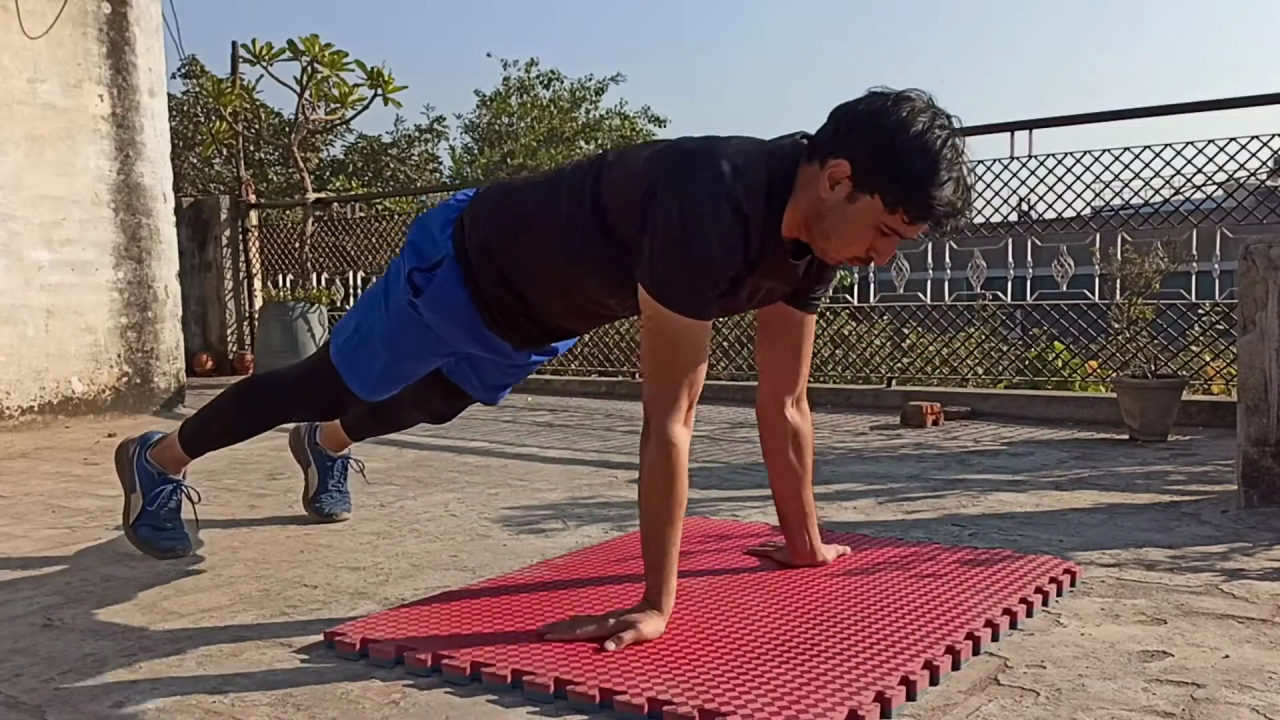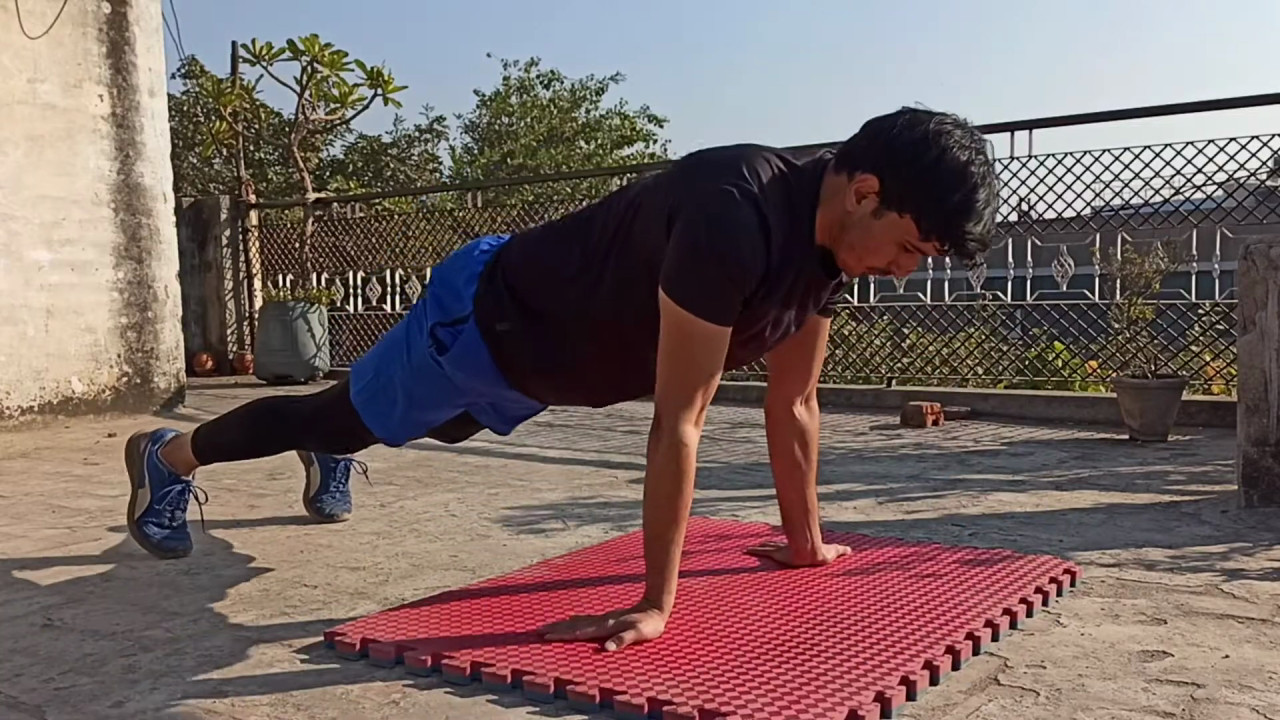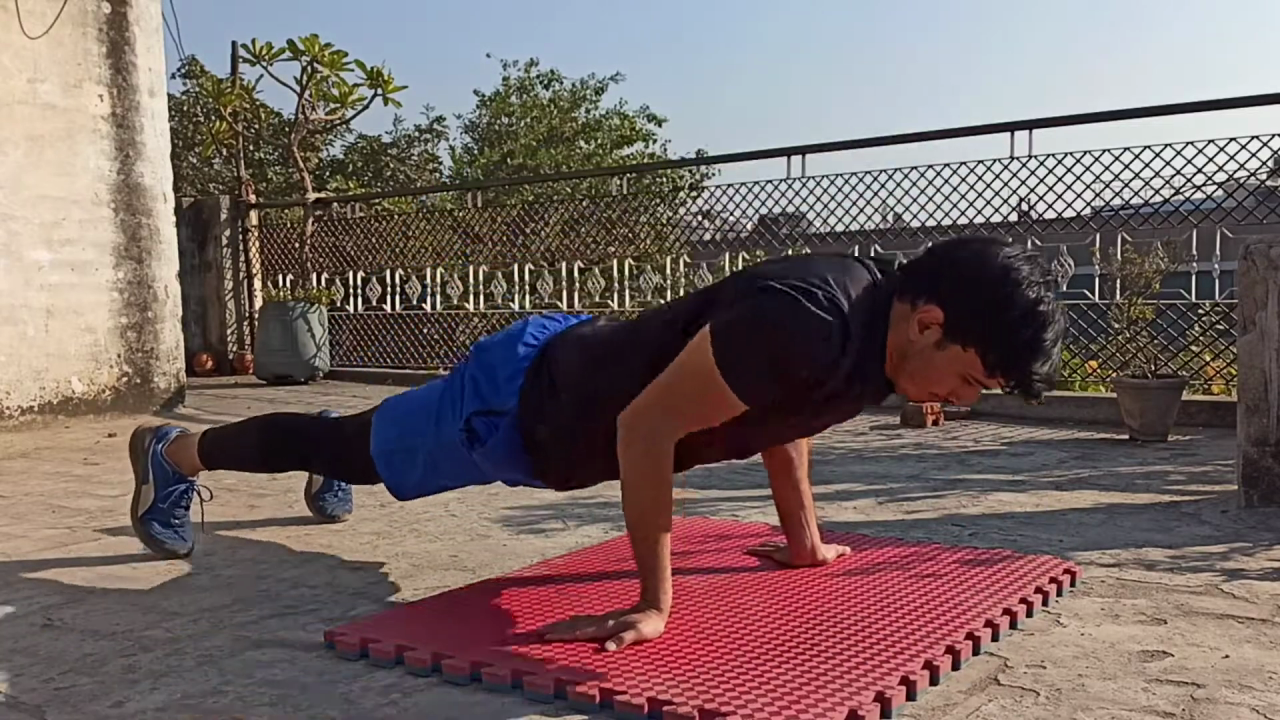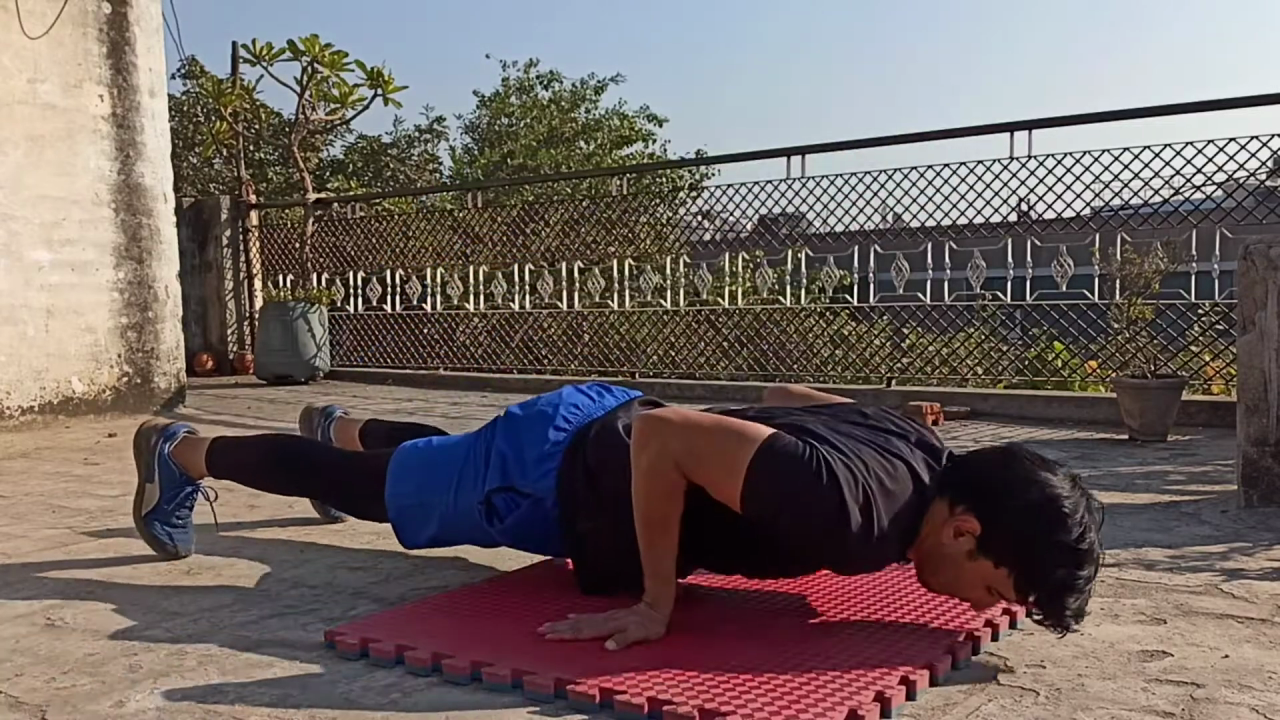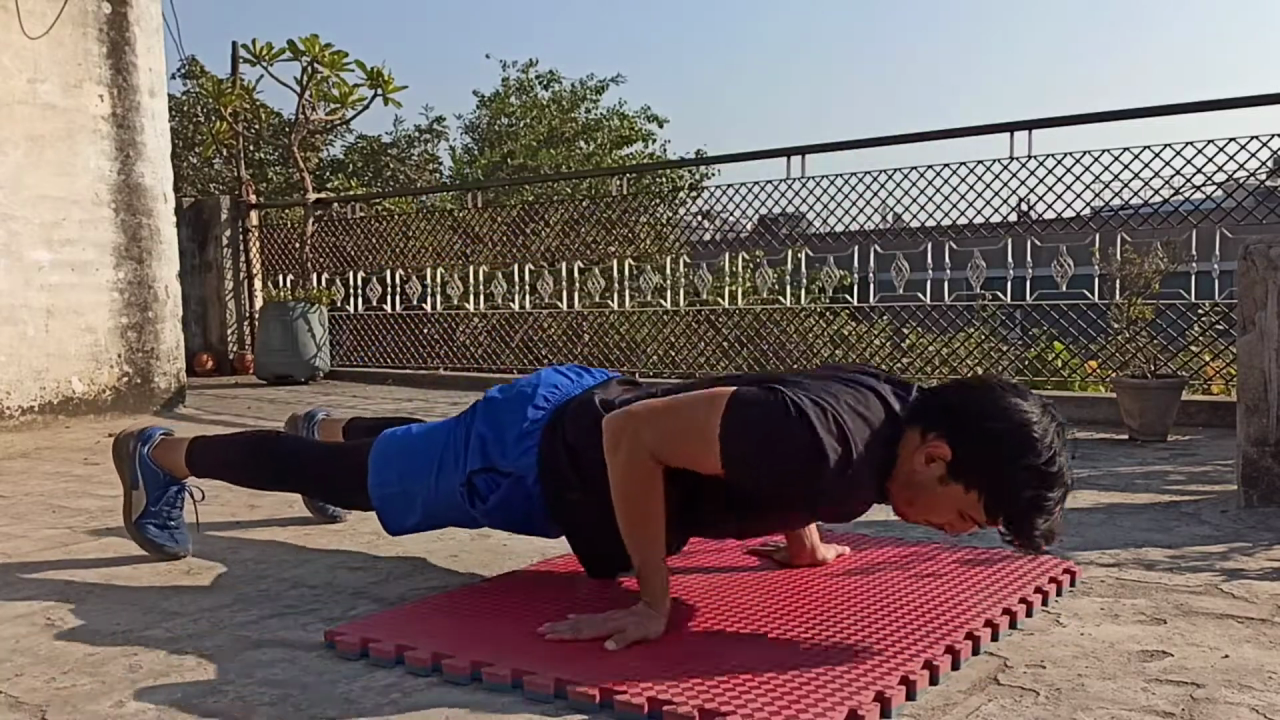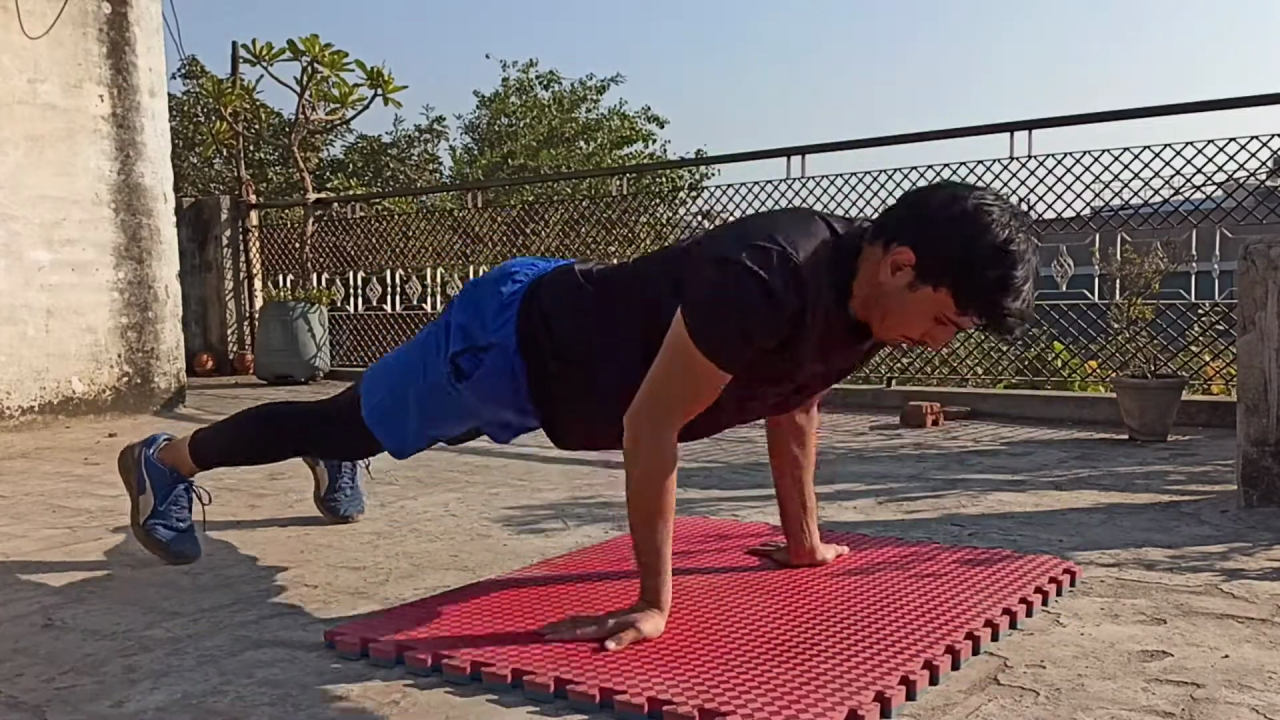
dt=0.3s
person 1, frame 1
left shoulder: (808, 232)
right shoulder: (713, 202)
left elbow: (784, 399)
right elbow: (669, 413)
left wrist: (803, 538)
right wrist: (657, 599)
left hip: (539, 311)
right hip: (463, 264)
left knee: (425, 404)
right knee: (323, 382)
left ankle: (328, 448)
right ankle: (158, 456)
person 1, frame 2
left shoulder: (828, 247)
right shoulder: (733, 213)
left elbow: (793, 404)
right elbow: (679, 419)
left wrist: (805, 540)
right wrist: (656, 603)
left hip: (550, 354)
right hip: (485, 317)
left knee: (445, 429)
right knee: (342, 414)
left ankle: (329, 461)
right ankle: (168, 456)
person 1, frame 3
left shoulder: (873, 321)
right shoulder: (813, 326)
left elbow: (785, 415)
right elbow: (644, 429)
left wrist: (800, 534)
right wrist: (650, 601)
left hip: (580, 364)
right hip: (524, 398)
left knee: (390, 440)
right knee: (364, 452)
left ankle: (332, 450)
right ankle: (174, 447)
person 1, frame 4
left shoulder: (914, 455)
right shoulder: (847, 500)
left elbow: (790, 399)
right elbow: (659, 434)
right wrist: (653, 602)
left hip: (598, 428)
right hip: (553, 480)
left knee: (433, 455)
right knee: (366, 488)
left ankle: (341, 426)
right ankle: (181, 451)
person 1, frame 5
left shoulder: (887, 414)
right shoulder: (821, 436)
right elbow: (628, 434)
left wrist: (803, 540)
right wrist: (651, 596)
left hip: (580, 413)
right hip: (540, 455)
left knee: (415, 452)
right knee: (347, 483)
left ankle: (324, 426)
right ankle: (161, 456)
person 1, frame 6
left shoulder: (859, 298)
right shoulder: (770, 277)
left elbow: (792, 403)
right elbow: (649, 427)
left wrist: (802, 536)
right wrist: (650, 600)
left hip: (571, 337)
right hip: (514, 333)
left knee: (393, 430)
right knee: (351, 421)
left ankle: (337, 461)
right ankle: (167, 462)
